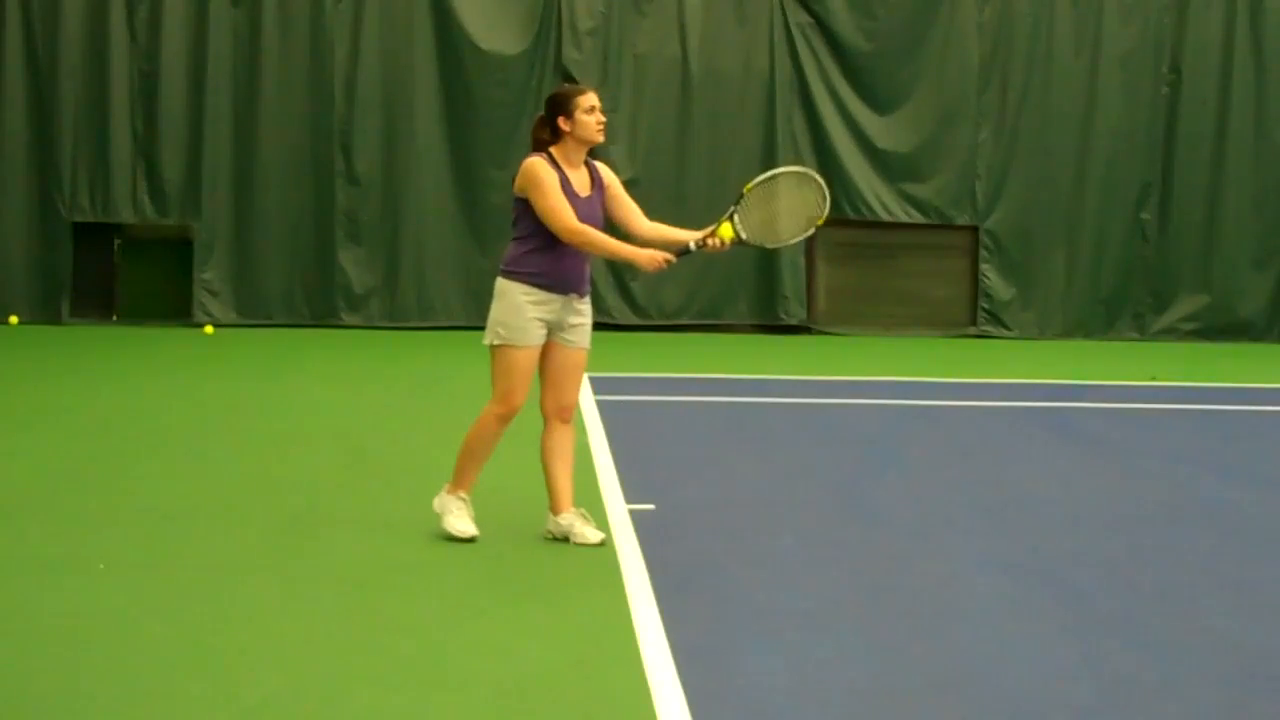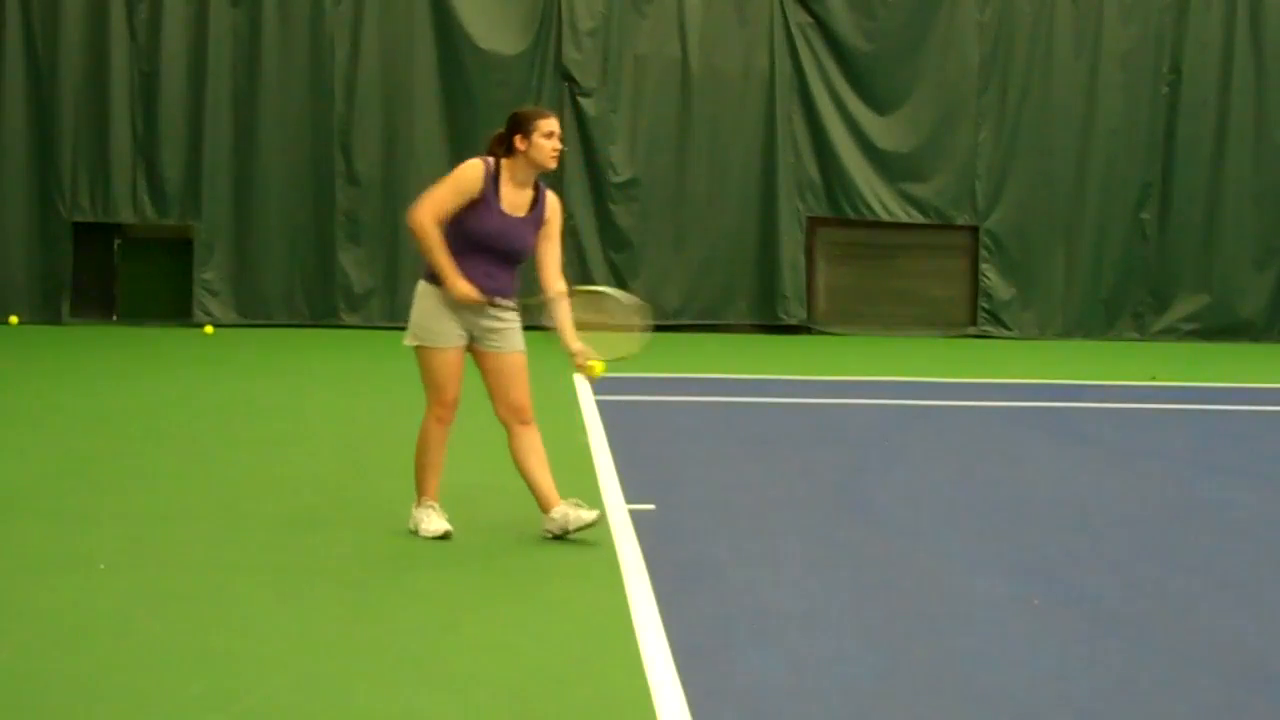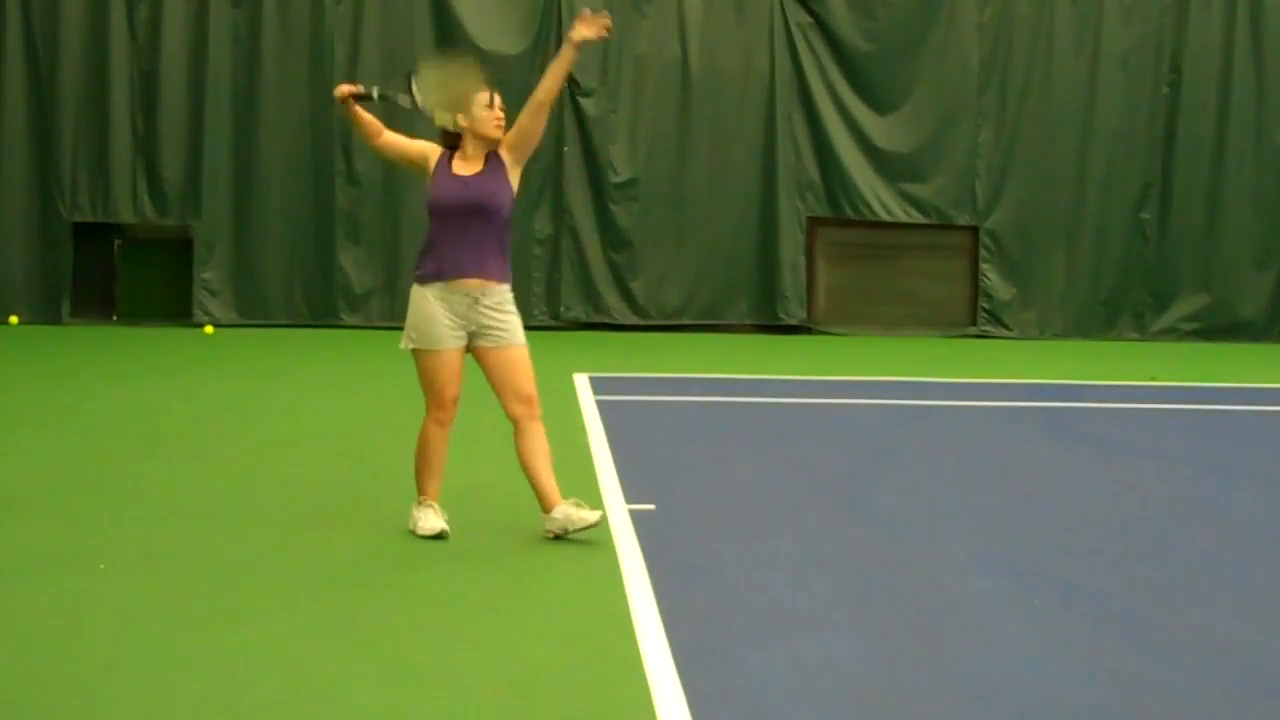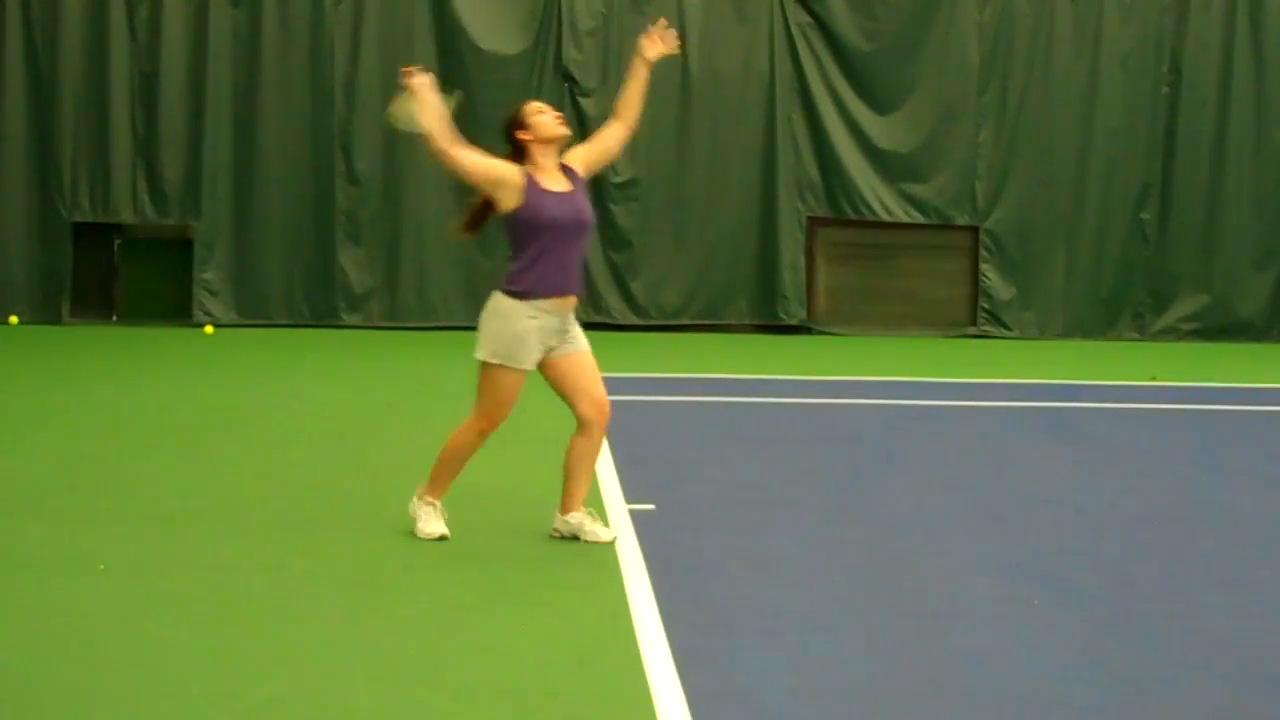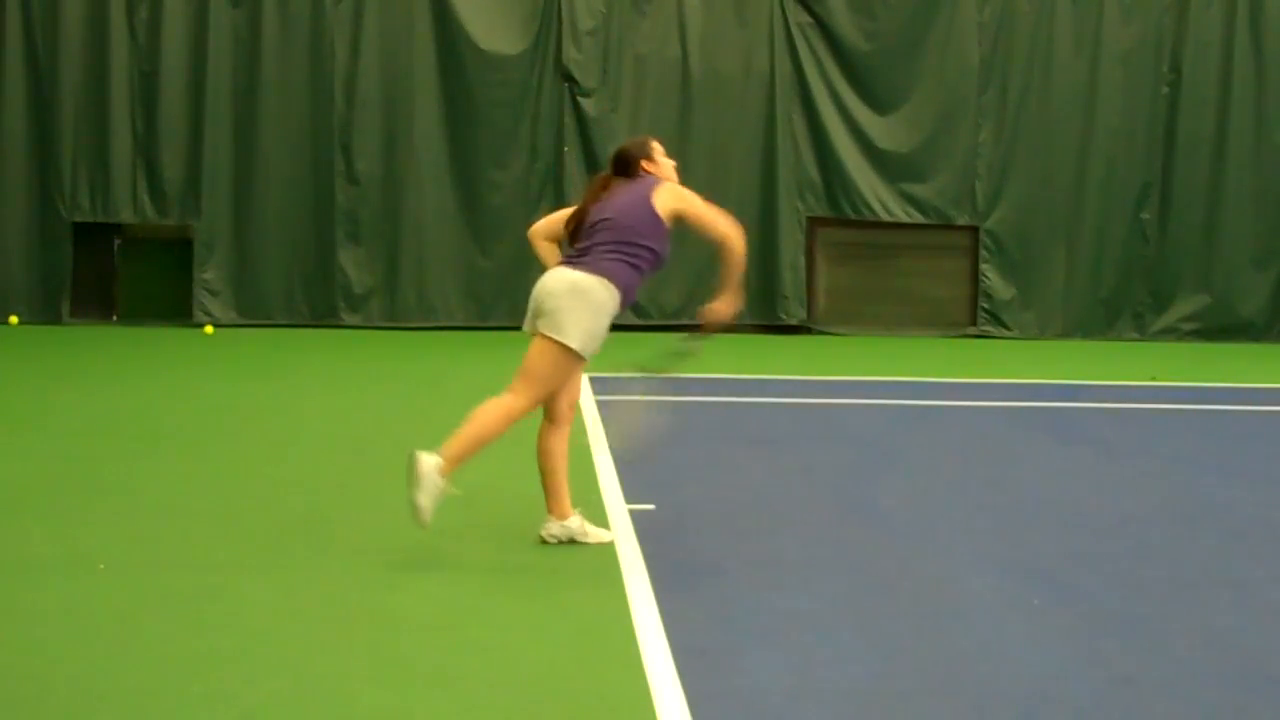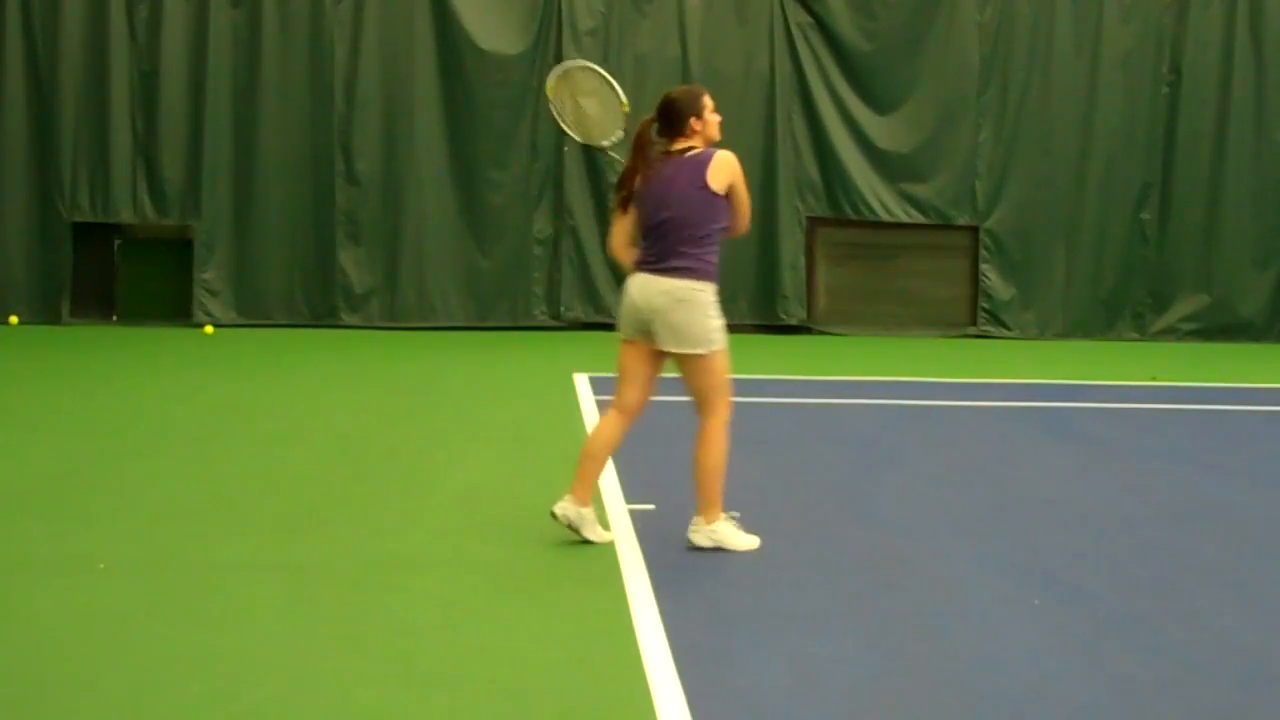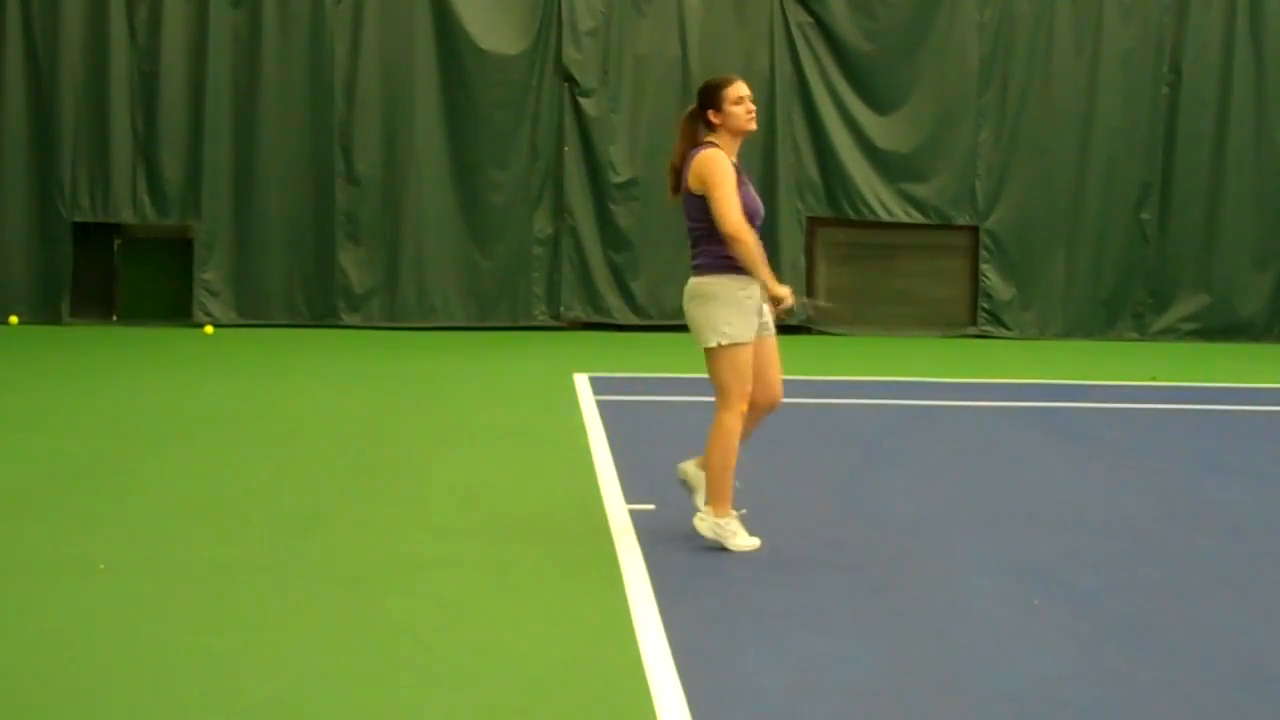
dt=0.5s
person 1, frame 1
left shoulder: (600, 174)
right shoulder: (536, 167)
left elbow: (641, 226)
right elbow: (570, 231)
left wrist: (698, 237)
right wrist: (634, 256)
left hip: (574, 302)
right hip: (525, 297)
left knee: (562, 412)
right knee: (506, 406)
left ankle: (562, 514)
right ankle: (454, 495)
person 1, frame 2
left shoulder: (549, 205)
right shoulder: (478, 174)
left elbow: (551, 277)
right elbow: (421, 218)
left wrist: (570, 339)
right wrist: (451, 277)
left hip: (499, 312)
right hip: (442, 301)
left knee: (520, 414)
right knee: (443, 408)
left ankle: (556, 511)
right ankle: (427, 506)
person 1, frame 3
left shoulder: (509, 159)
right shoulder: (434, 158)
left elbow: (540, 102)
right elbow: (379, 136)
left wrist: (571, 47)
right wrist: (351, 104)
left hip: (494, 303)
right hip: (437, 300)
left knee: (526, 405)
right knee: (442, 409)
left ankle: (555, 510)
right ankle: (426, 505)
person 1, frame 4
left shoulder: (571, 169)
right shoulder: (512, 179)
left elbow: (620, 126)
right elbow: (448, 148)
left wrist: (644, 63)
right wrist: (424, 92)
left hip: (560, 320)
right hip: (518, 315)
left knee: (595, 413)
right knee: (485, 421)
left ankle: (571, 514)
right ankle: (429, 499)
person 1, frame 5
left shoulder: (605, 199)
right shoulder: (669, 194)
left elbow: (538, 234)
right elbow: (732, 237)
right wrist: (728, 294)
left hip: (556, 289)
right hip: (582, 300)
left knee: (560, 414)
right knee: (521, 398)
left ankle: (561, 518)
right ankle: (437, 467)
person 1, frame 6
left shoulder: (645, 172)
right shoulder: (722, 162)
left elbow: (619, 247)
right elbow: (740, 225)
left hip: (640, 294)
right hip: (688, 298)
left knee: (626, 407)
right knee: (715, 413)
left ankle: (578, 500)
right ankle: (711, 522)
person 1, frame 7
left shoulder: (719, 161)
right shoulder: (712, 159)
right elbow: (734, 230)
left wrist: (761, 285)
right wrist: (771, 282)
left hip: (742, 293)
right hip: (723, 293)
left knee: (767, 396)
right knee: (736, 404)
left ankle: (702, 469)
right ankle: (719, 515)
